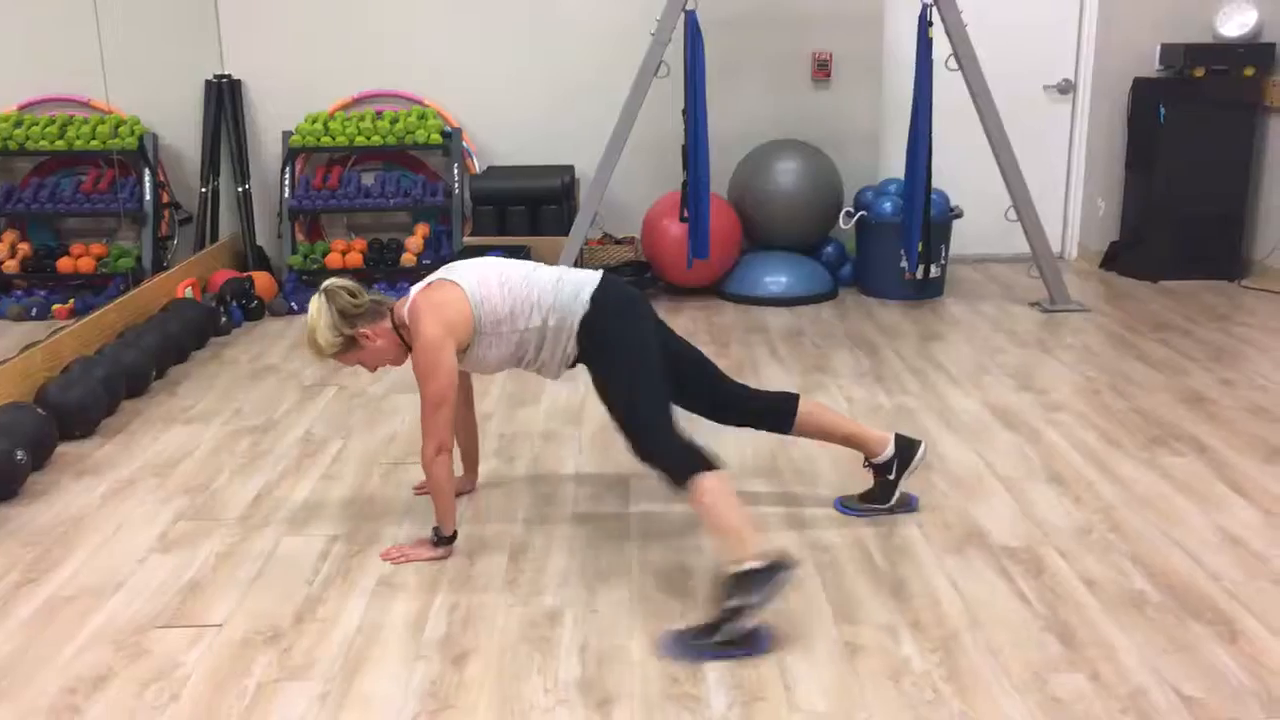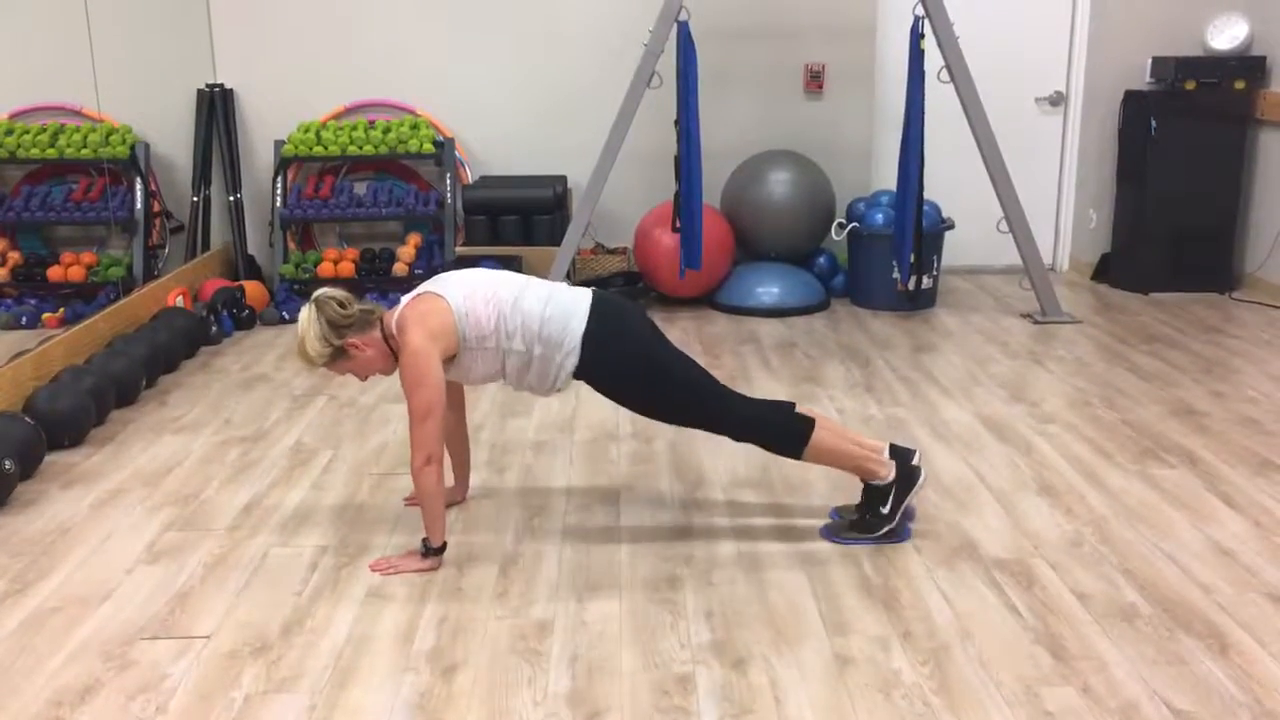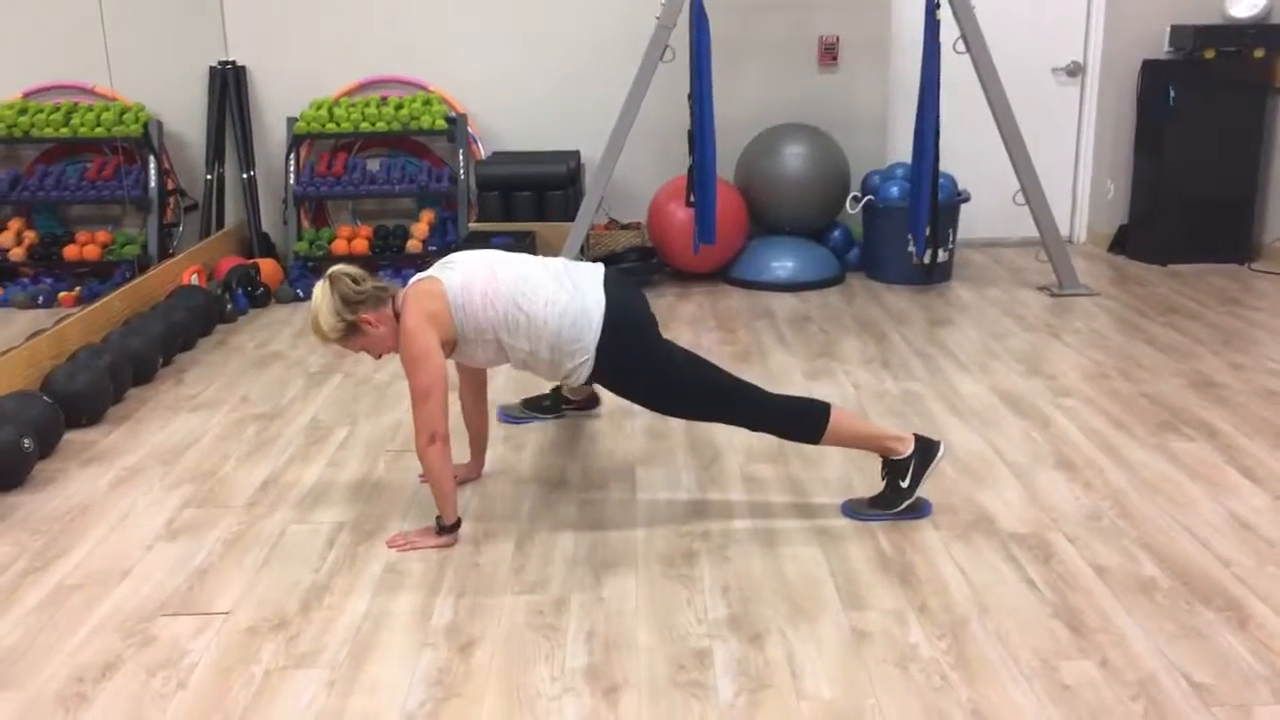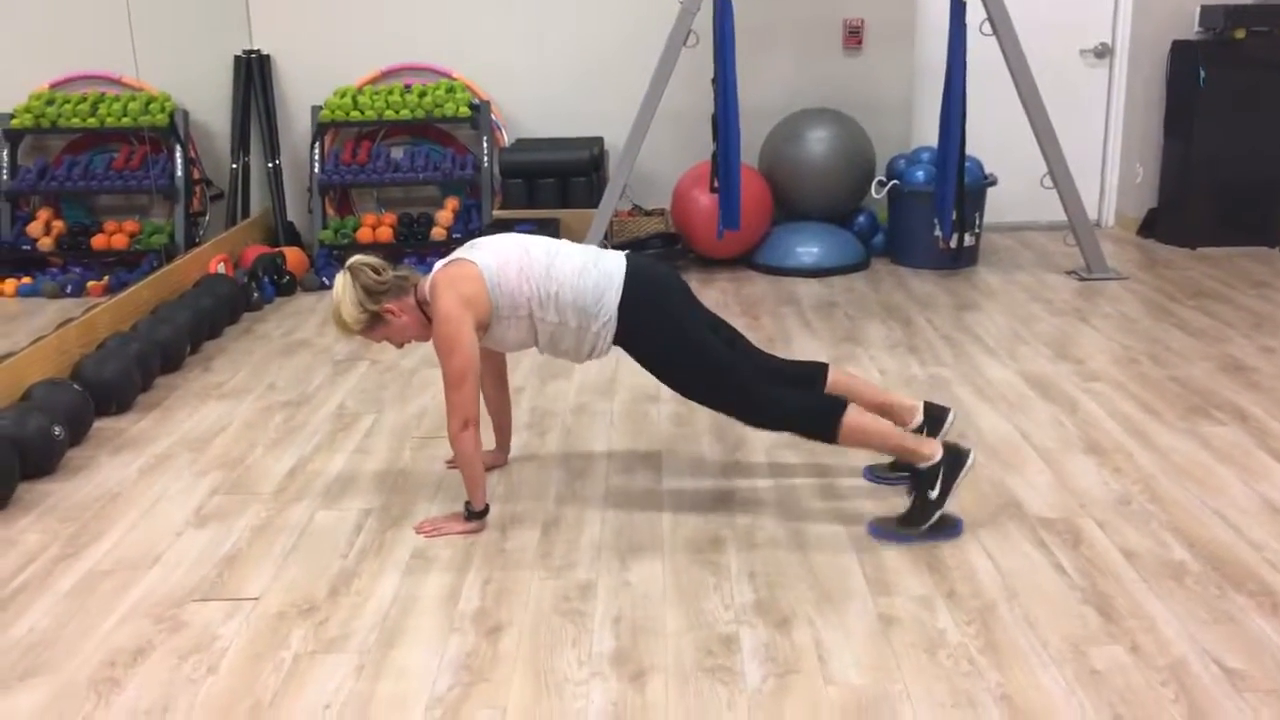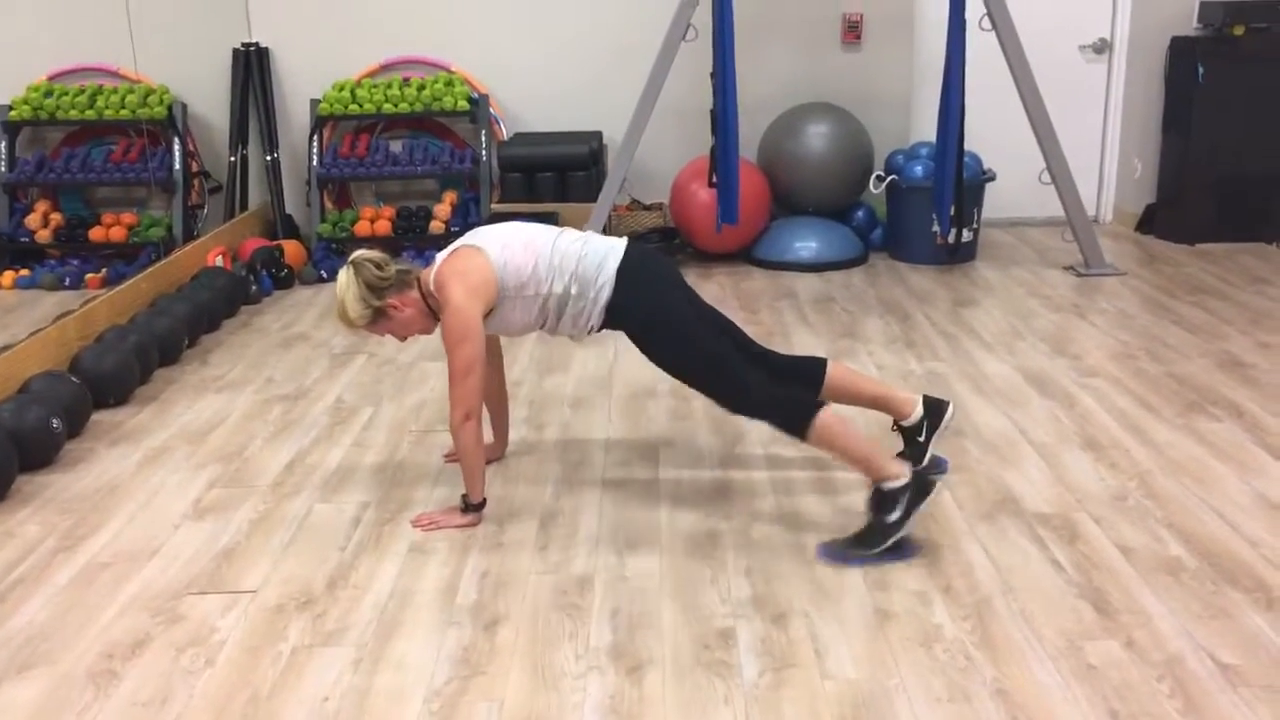
dt=1s
person 1, frame 1
left shoulder: (427, 325)
right shoulder: (426, 309)
left elbow: (436, 443)
right elbow: (461, 403)
left wrist: (442, 536)
right wrist: (468, 476)
left hip: (602, 317)
right hip: (608, 313)
left knee: (657, 443)
right knee: (734, 404)
left ankle: (752, 565)
right ankle: (887, 449)
person 1, frame 2
left shoulder: (414, 337)
right shoulder: (419, 318)
left elbow: (424, 454)
right elbow: (453, 410)
left wrist: (431, 549)
right wrist: (460, 487)
left hip: (599, 341)
right hip: (601, 324)
left knee: (728, 416)
right knee: (728, 409)
left ankle: (885, 475)
right ankle: (883, 453)
person 1, frame 3
left shoulder: (415, 320)
right shoulder: (433, 292)
left elbow: (430, 435)
right elbow: (472, 372)
left wrist: (445, 524)
right wrist: (475, 463)
left hip: (605, 334)
right hip: (602, 294)
left knee: (744, 406)
left ankle: (903, 448)
right ankle: (576, 387)
person 1, frame 4
left shoulder: (446, 302)
right shoulder: (458, 280)
left elbow: (461, 419)
right elbow: (492, 372)
left wrist: (473, 511)
right wrist: (500, 449)
left hip: (634, 304)
right hip: (636, 287)
left knee: (758, 400)
right knee: (763, 372)
left ankle: (930, 453)
right ankle: (916, 415)
person 1, frame 5
left shoulder: (455, 290)
right shoulder: (453, 276)
left elbow: (465, 410)
right elbow: (491, 365)
left wrist: (472, 503)
right wrist: (499, 443)
left hip: (629, 286)
right hip: (627, 277)
left knee: (744, 387)
right knee: (758, 367)
left ankle: (896, 479)
right ankle: (914, 411)
